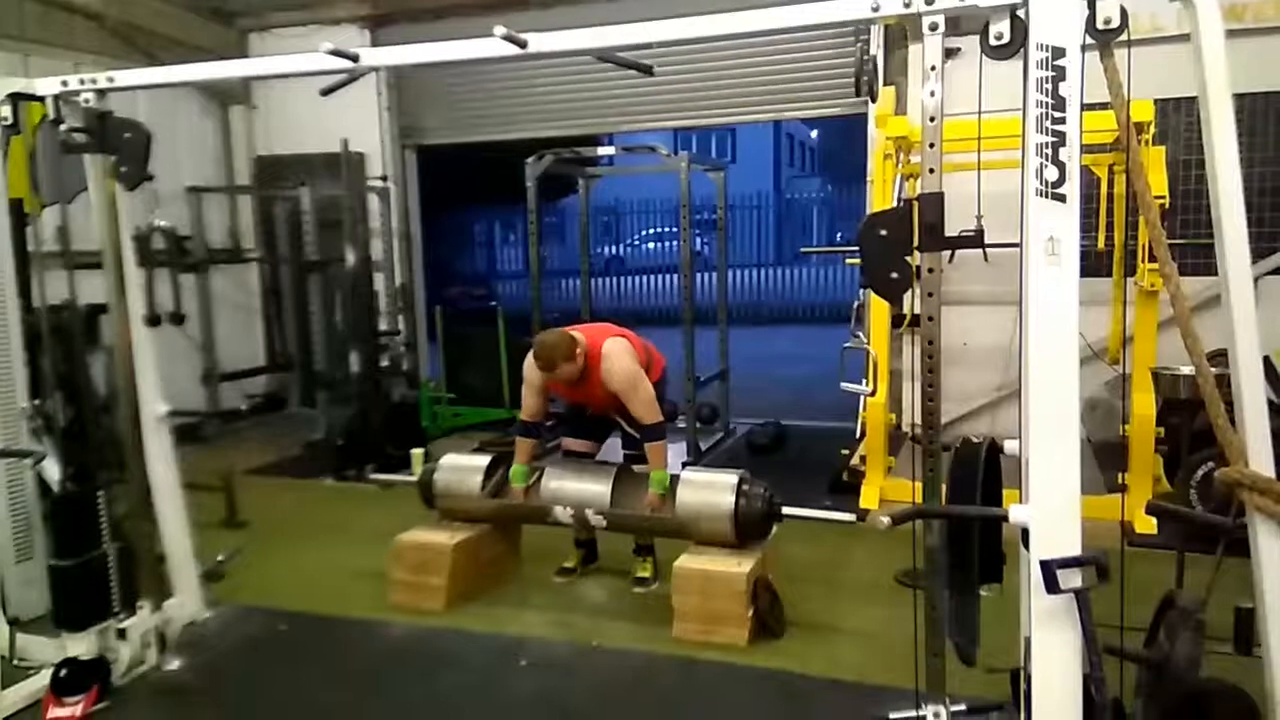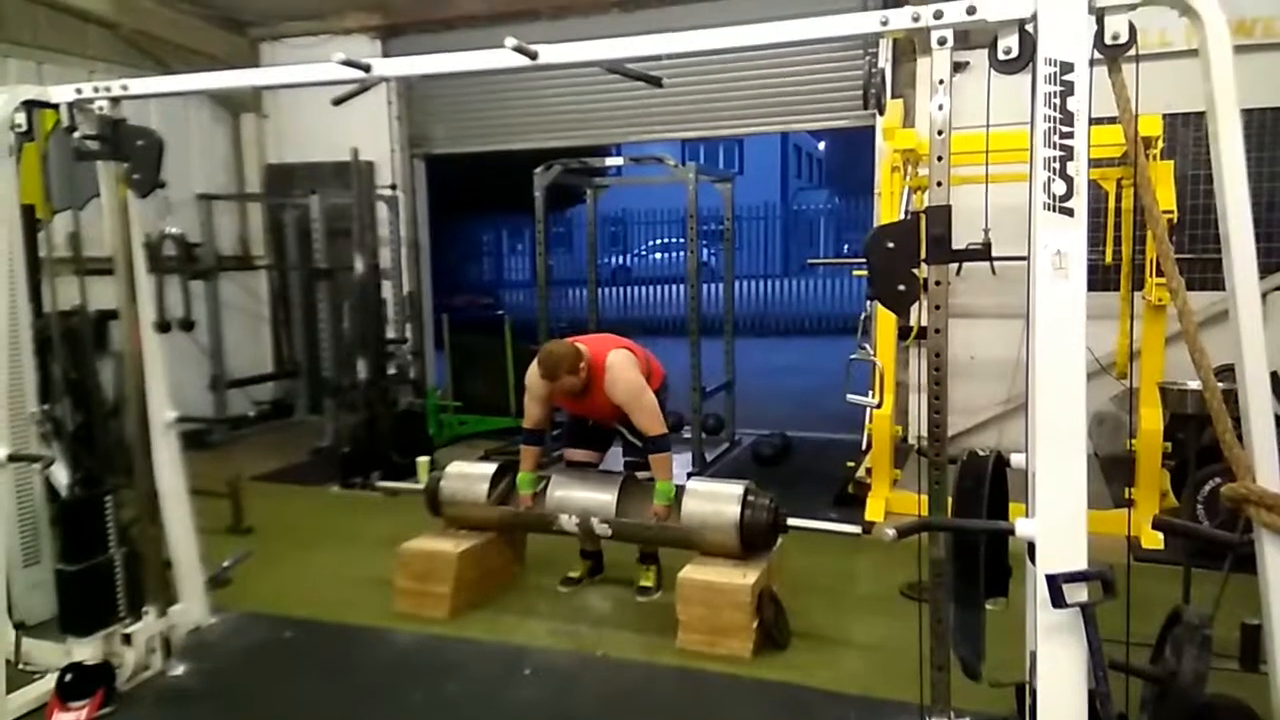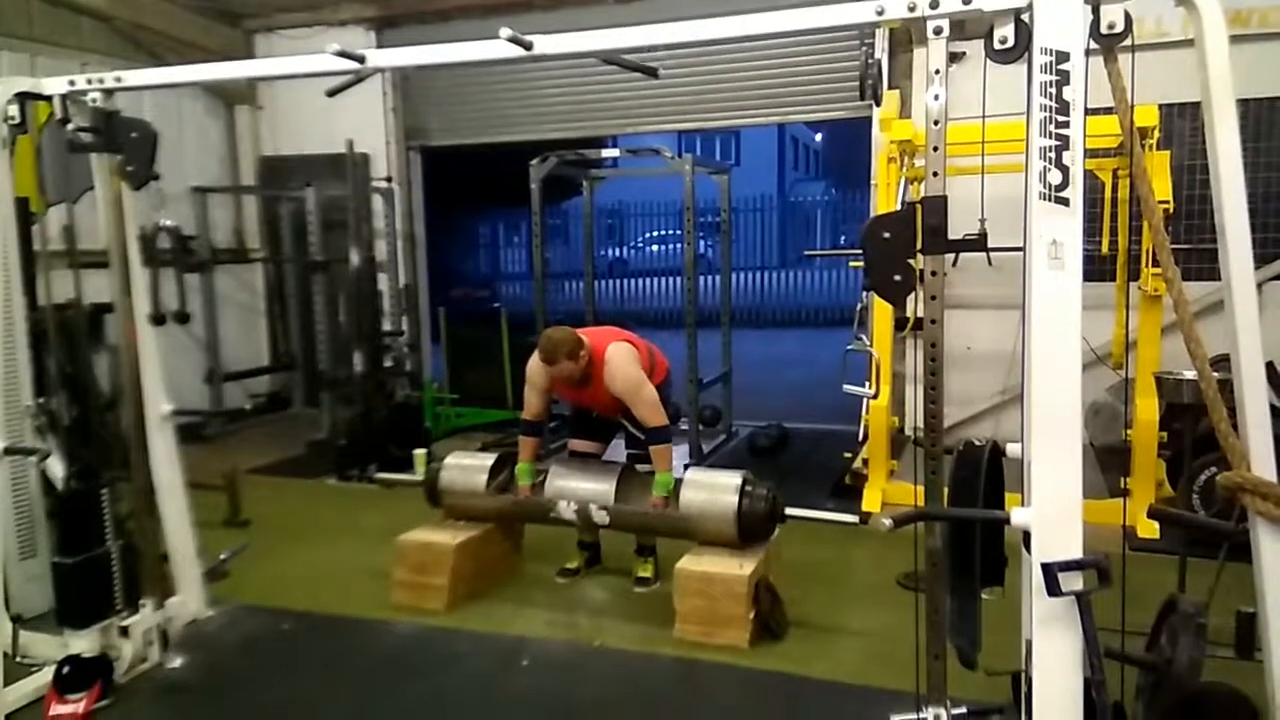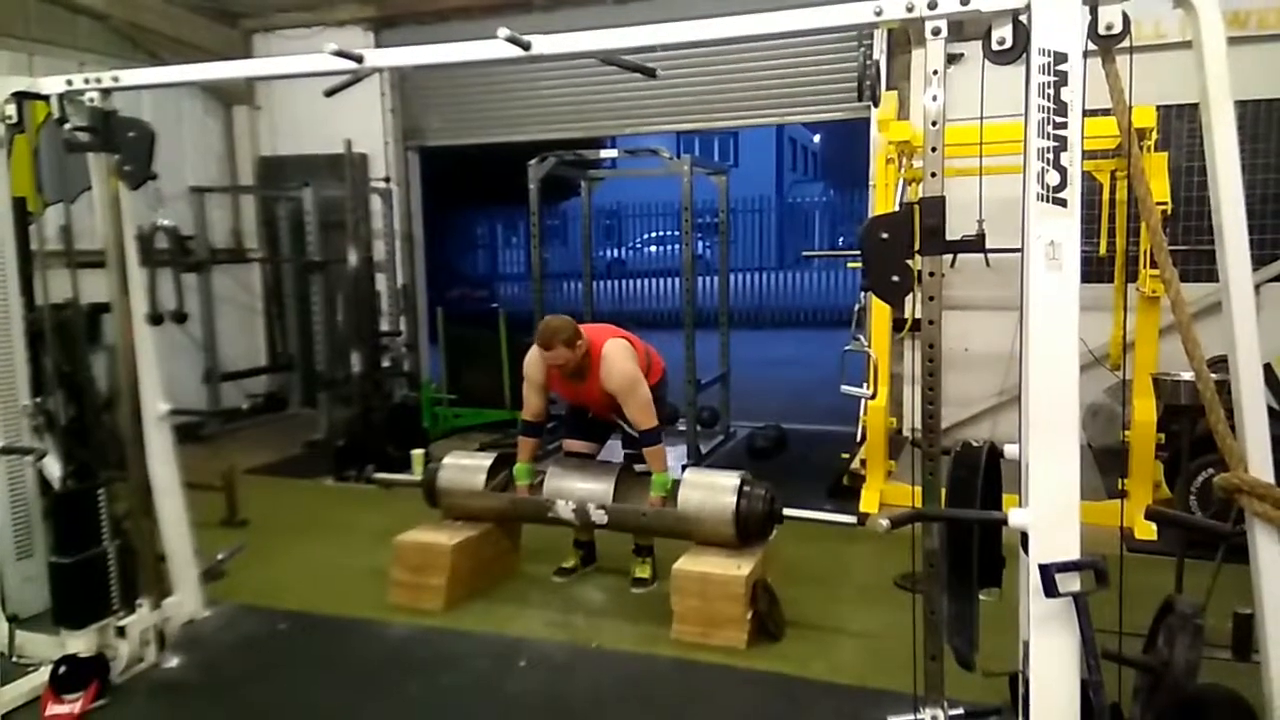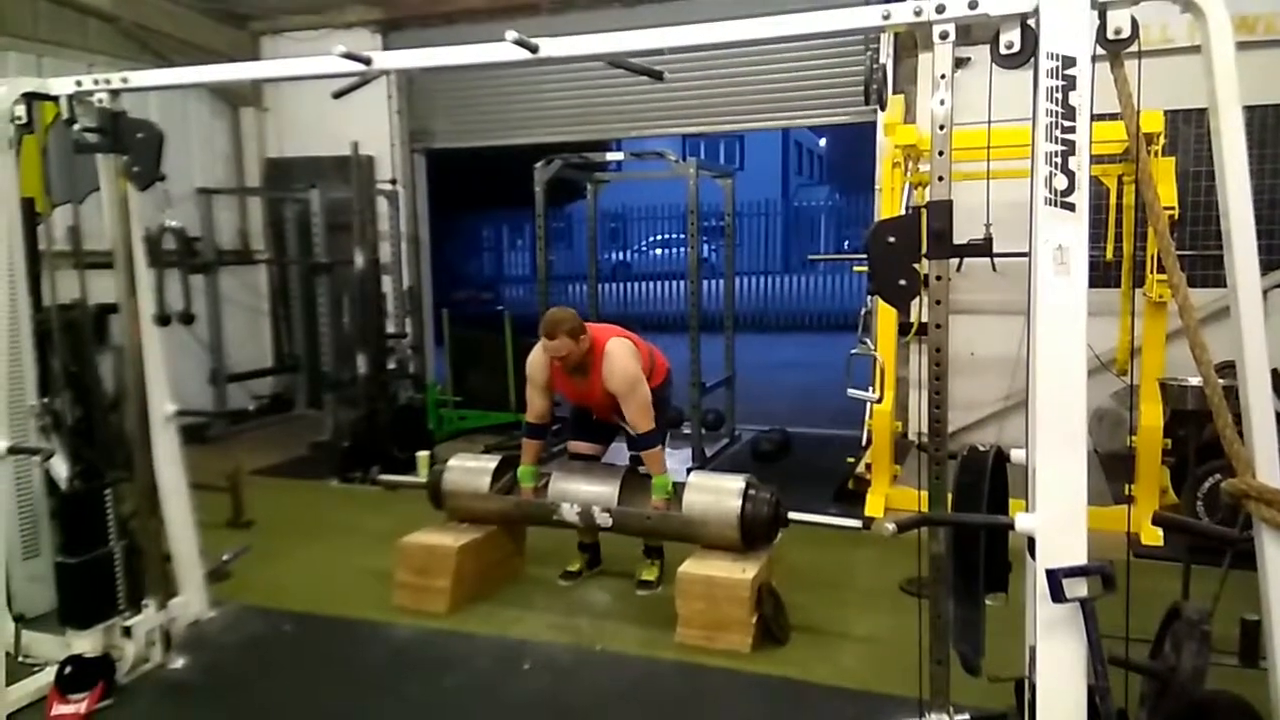
dt=0.5s
person 1, frame 1
left shoulder: (616, 361)
right shoulder: (536, 363)
left elbow: (652, 422)
right elbow: (530, 419)
left wrist: (658, 483)
right wrist: (519, 476)
left hip: (643, 386)
right hip: (587, 398)
left knee: (638, 471)
left ankle: (645, 554)
right ankle: (585, 549)
person 1, frame 2
left shoulder: (618, 373)
right shoulder: (539, 373)
left elbow: (656, 434)
right elbow: (533, 428)
left wrist: (663, 494)
right wrist: (526, 483)
left hip: (643, 398)
right hip: (589, 408)
left knee: (640, 480)
left ankle: (649, 562)
right ankle: (590, 559)
person 1, frame 3
left shoulder: (618, 365)
right shoulder: (539, 364)
left elbow: (657, 425)
right elbow: (532, 418)
left wrist: (662, 485)
right wrist: (524, 474)
left hip: (648, 387)
right hip: (592, 400)
left knee: (642, 472)
left ankle: (646, 554)
right ankle: (588, 550)
person 1, frame 4
left shoulder: (616, 362)
right shoulder: (536, 360)
left elbow: (647, 427)
right elbow: (532, 417)
left wrist: (659, 485)
right wrist: (522, 476)
left hip: (644, 386)
right hip: (587, 399)
left knee: (639, 473)
left ankle: (644, 555)
right ankle: (583, 550)
person 1, frame 5
left shoulder: (617, 360)
right shoulder: (539, 359)
left elbow: (644, 429)
right elbow: (536, 419)
left wrist: (660, 488)
right wrist: (527, 478)
left hip: (648, 389)
right hip: (591, 400)
left knee: (643, 474)
left ankle: (653, 556)
right ankle: (588, 552)
